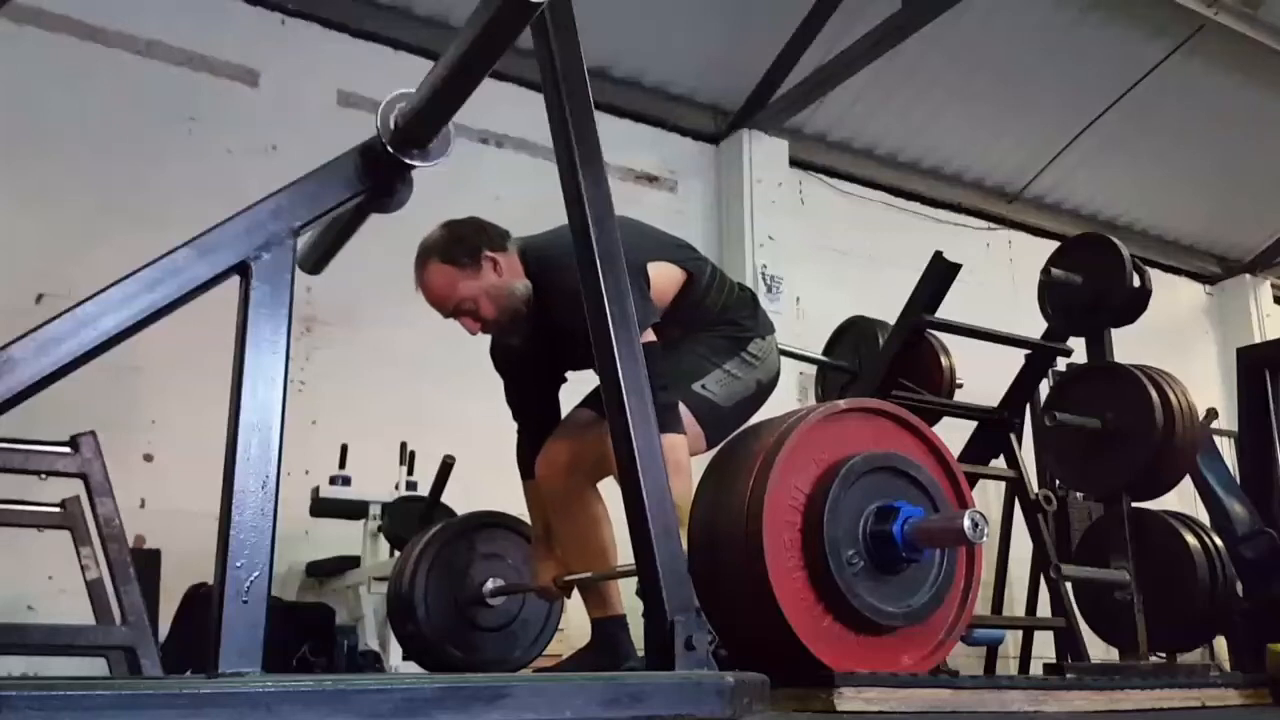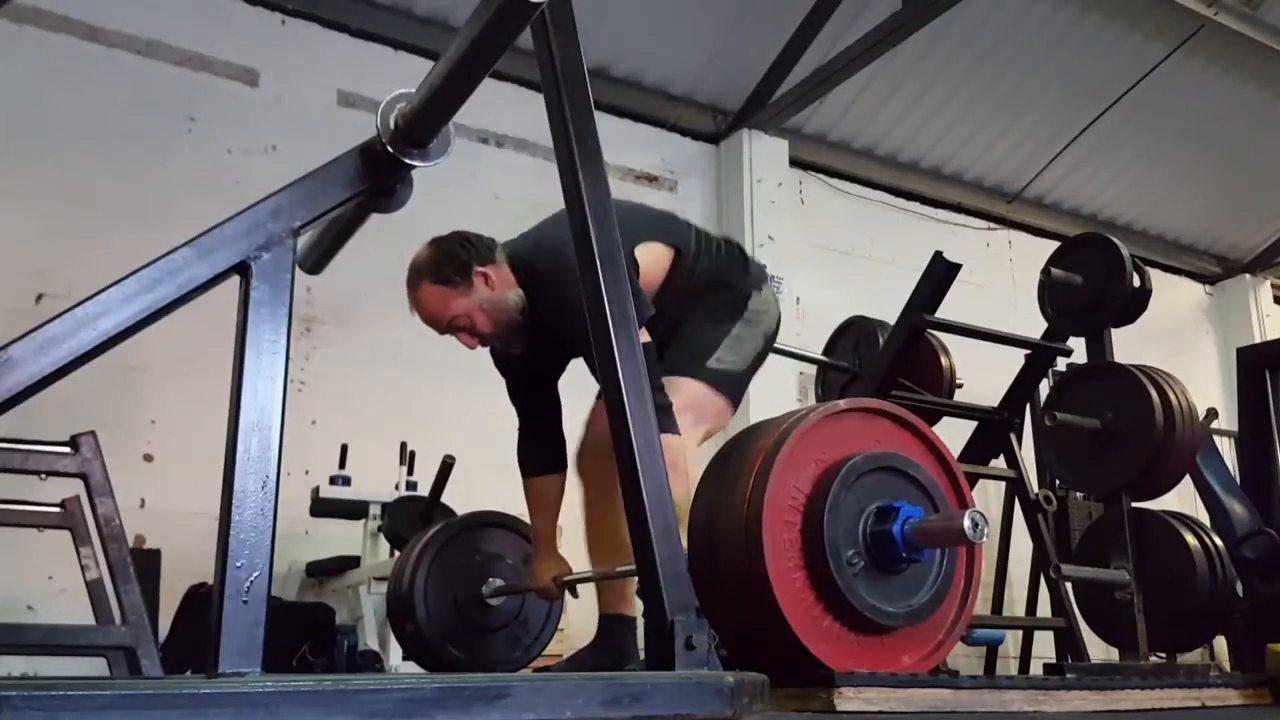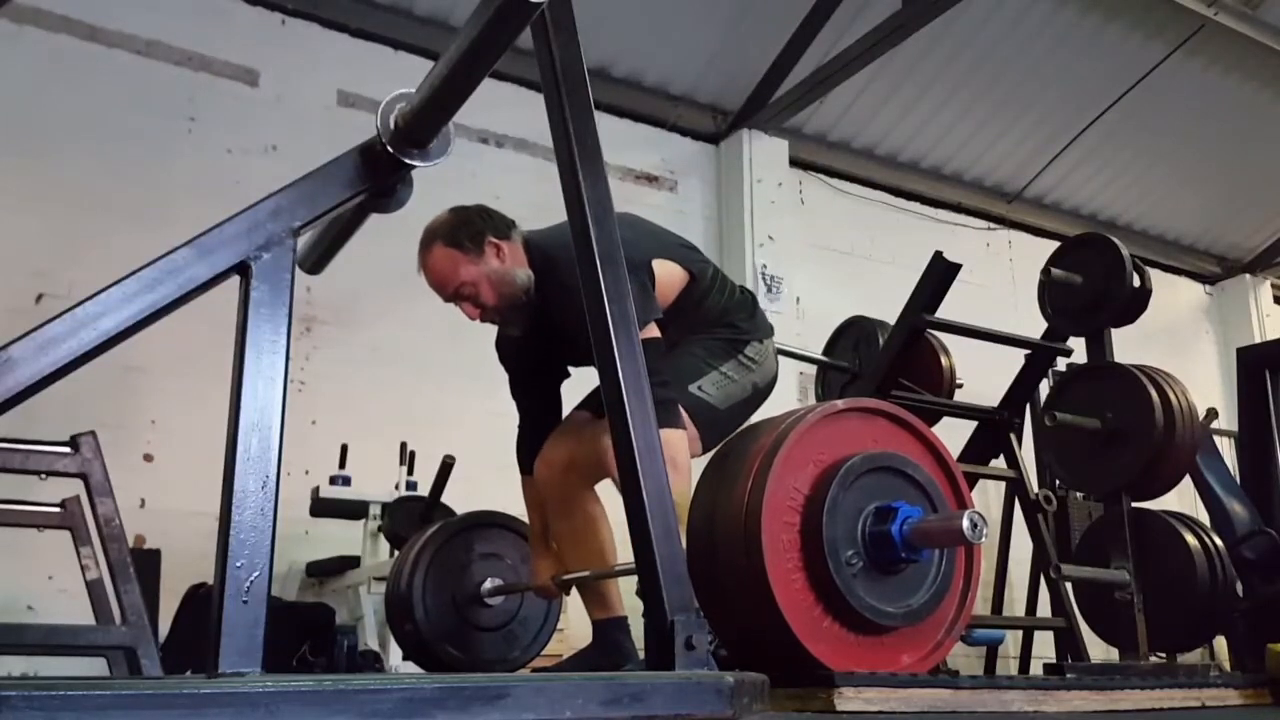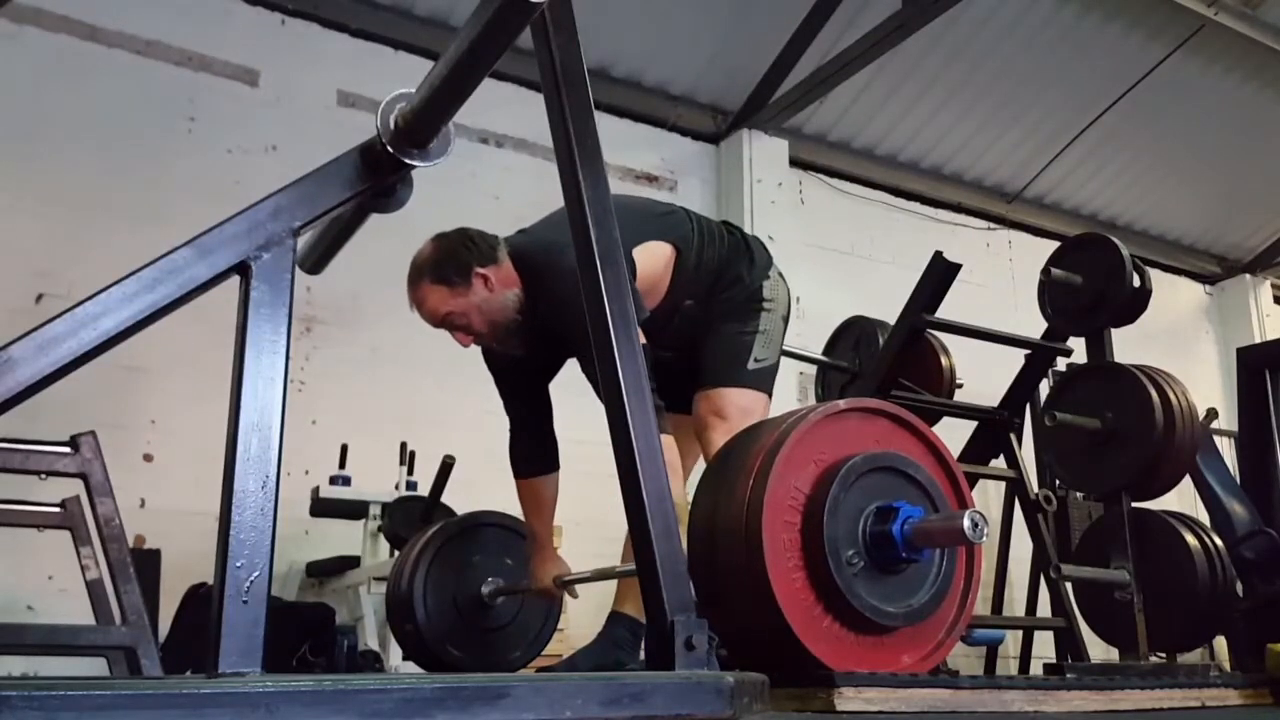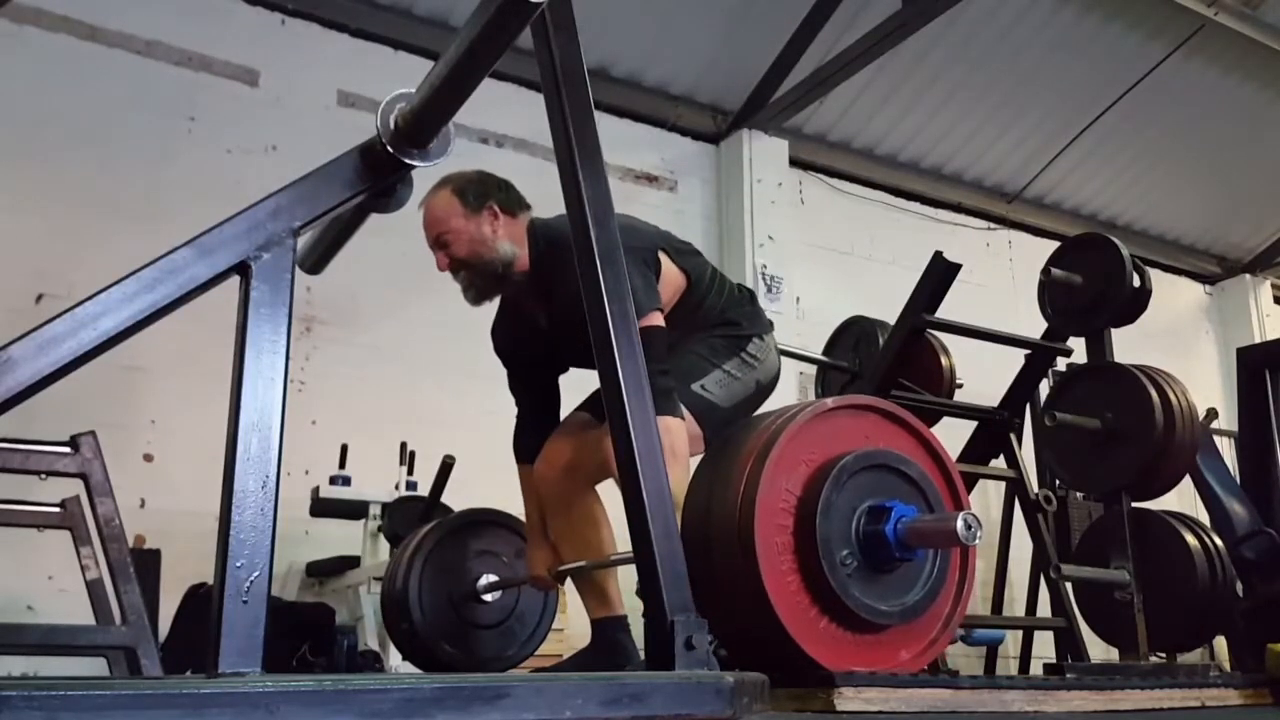
dt=1s
person 1, frame 1
left shoulder: (580, 276)
right shoulder: (514, 335)
left elbow: (653, 404)
right elbow: (535, 437)
right wrist: (544, 553)
left hip: (732, 342)
right hip: (669, 354)
right knee: (558, 464)
right ankle: (611, 642)
person 1, frame 2
left shoulder: (570, 274)
right shoulder: (513, 321)
left elbow: (648, 402)
right elbow: (539, 438)
right wrist: (544, 552)
left hip: (729, 300)
right hip: (666, 319)
left knee: (668, 436)
right knee: (599, 457)
right ankle: (617, 640)
person 1, frame 3
left shoulder: (585, 269)
right shoulder: (519, 328)
left elbow: (653, 399)
right elbow: (536, 433)
right wrist: (542, 550)
left hip: (731, 344)
right hip: (657, 357)
right knee: (557, 465)
right ankle: (611, 642)
person 1, frame 4
left shoulder: (570, 277)
right shoulder: (510, 328)
right elbow: (531, 437)
right wrist: (541, 550)
left hip: (740, 293)
right hip: (675, 323)
left knee: (725, 450)
right ankle: (621, 638)
person 1, frame 5
right shoulder: (517, 321)
left elbow: (652, 386)
right elbow: (535, 425)
right wrist: (537, 539)
left hip: (731, 343)
right knee: (558, 466)
right ankle: (611, 641)
